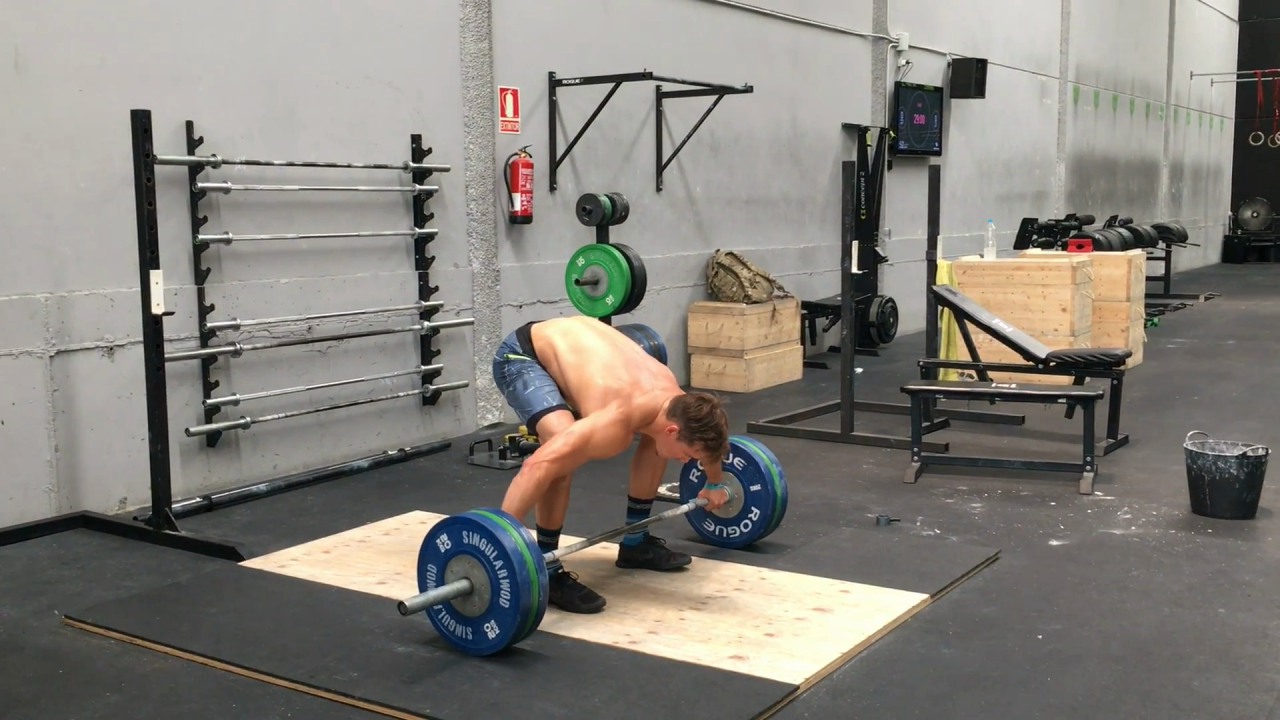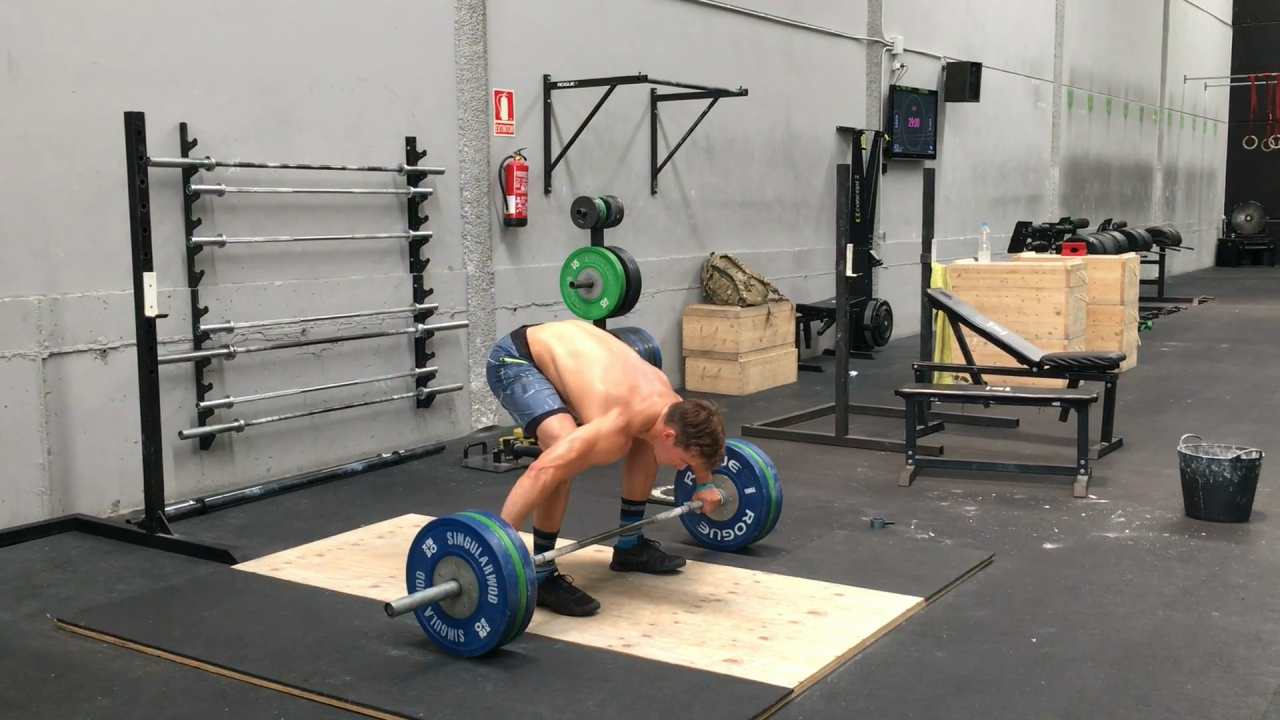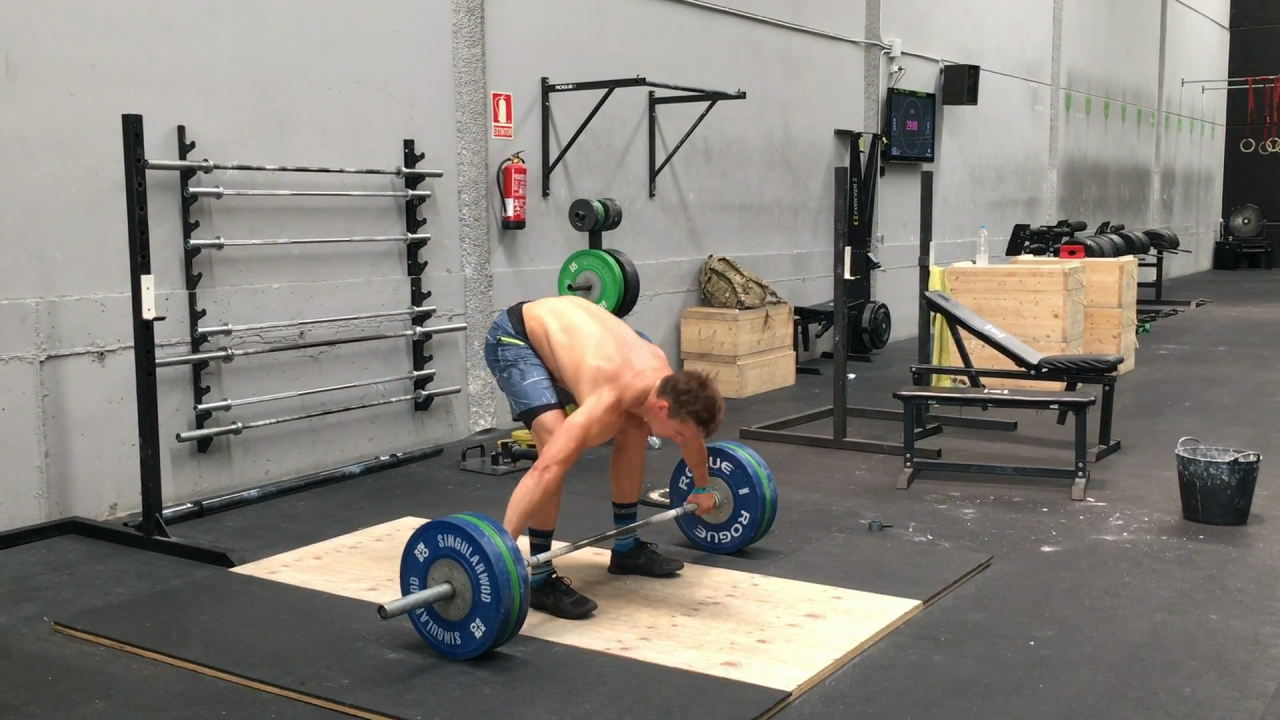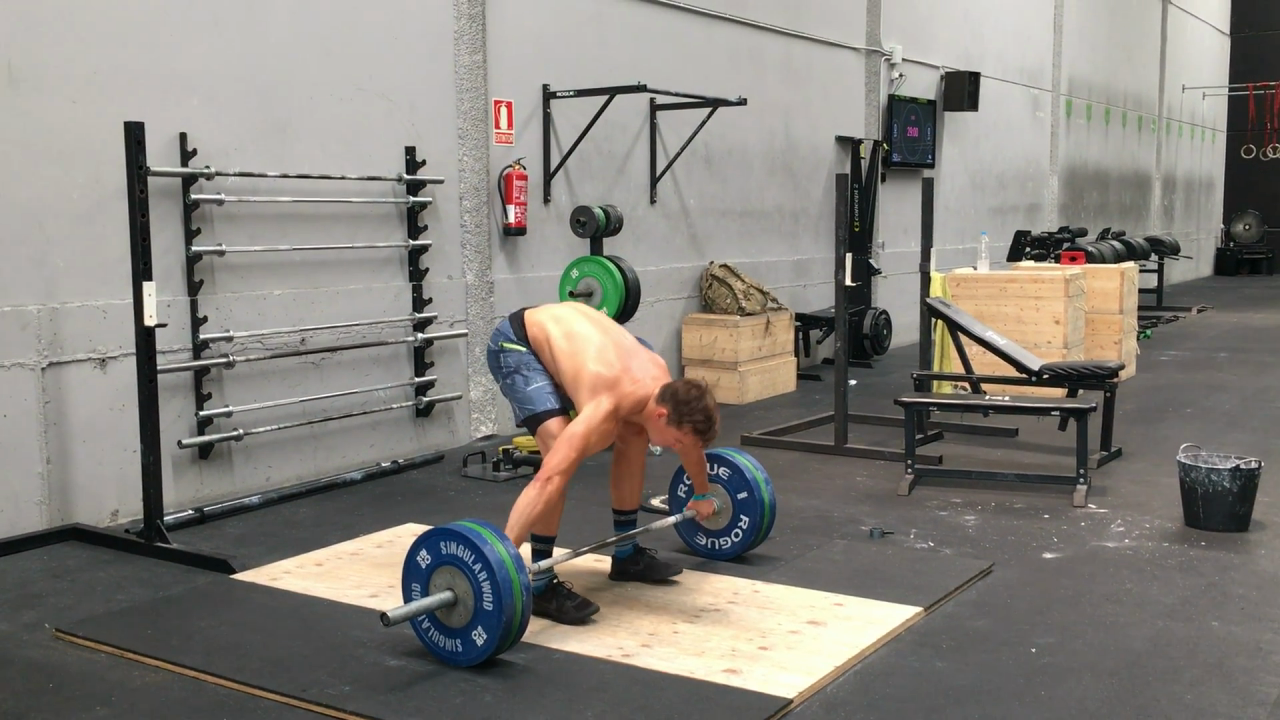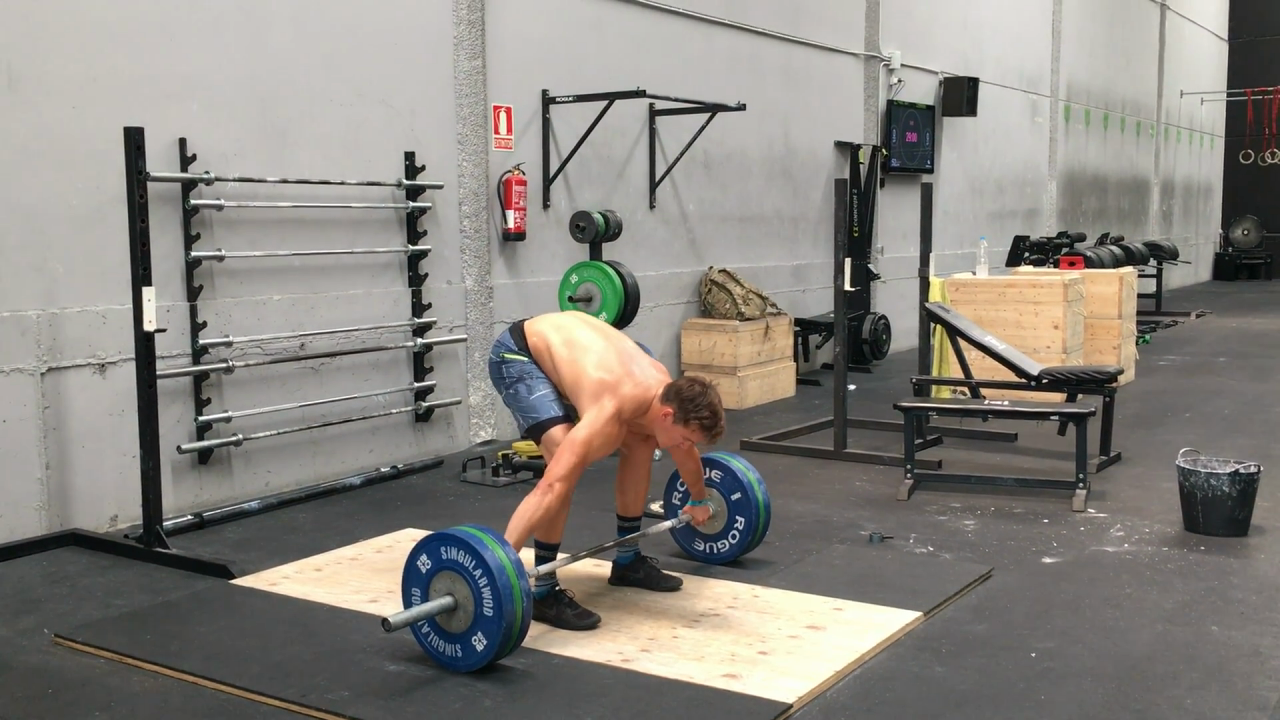
dt=0.5s
person 1, frame 1
left shoulder: (677, 403)
right shoulder: (616, 424)
left elbow: (706, 434)
right elbow: (537, 466)
left wrist: (714, 485)
right hip: (521, 356)
left knee: (655, 441)
right knee: (562, 458)
left ankle: (635, 543)
right ankle: (547, 573)
person 1, frame 2
left shoulder: (671, 407)
right shoulder: (616, 430)
left elbow: (697, 437)
right elbow: (540, 471)
left wrist: (704, 485)
right hip: (515, 360)
right knee: (564, 444)
left ankle: (629, 546)
right ankle: (542, 577)
person 1, frame 3
left shoulder: (666, 382)
right shoulder: (609, 404)
left elbow: (693, 435)
right elbow: (546, 469)
left wrist: (702, 488)
left hip: (561, 327)
right hip: (514, 338)
left knee: (633, 432)
right knee: (555, 437)
left ankle: (626, 548)
right ankle: (540, 579)
person 1, frame 4
left shoulder: (666, 392)
right shoulder: (608, 410)
left elbow: (691, 447)
right elbow: (548, 481)
left wrist: (702, 496)
right hip: (515, 345)
left knee: (632, 438)
right knee: (561, 454)
left ankle: (626, 555)
right ankle: (542, 585)
person 1, frame 5
left shoulder: (668, 394)
right shoulder: (610, 415)
left elbow: (687, 455)
right elbow: (551, 487)
left wrist: (699, 501)
right hip: (518, 355)
left knee: (640, 445)
right knee: (564, 457)
left ankle: (627, 561)
right ankle: (543, 592)
